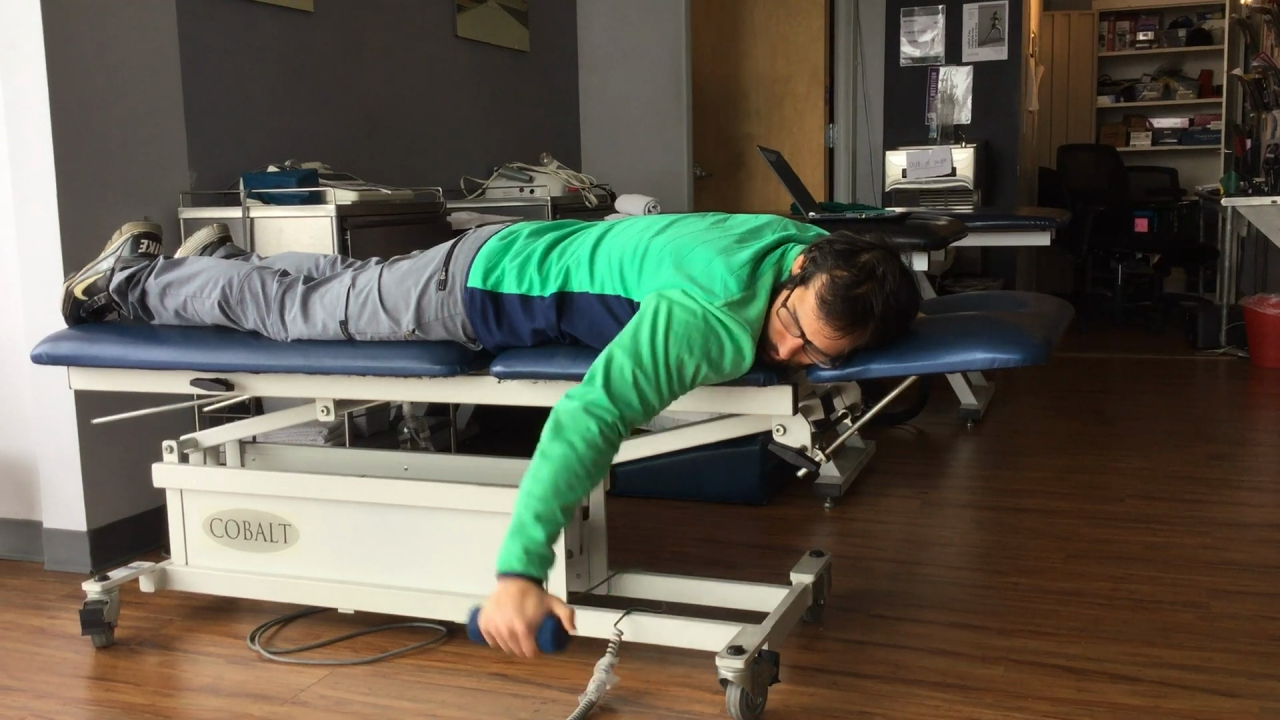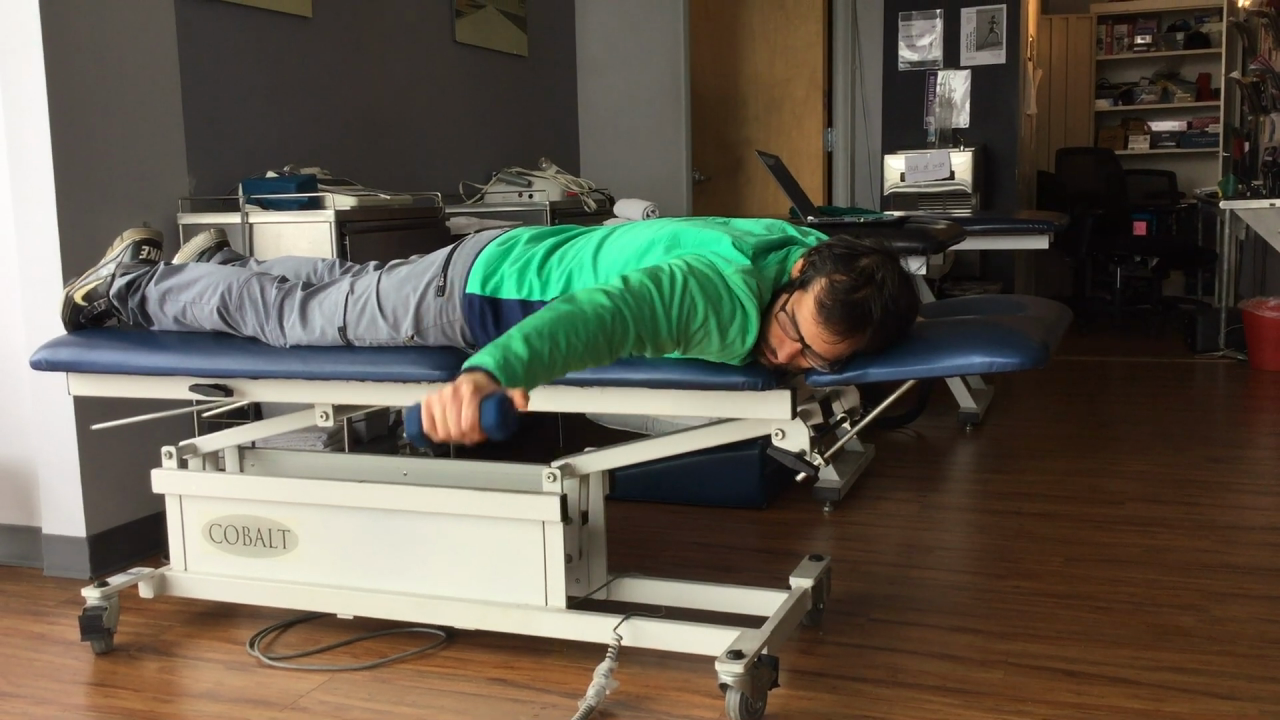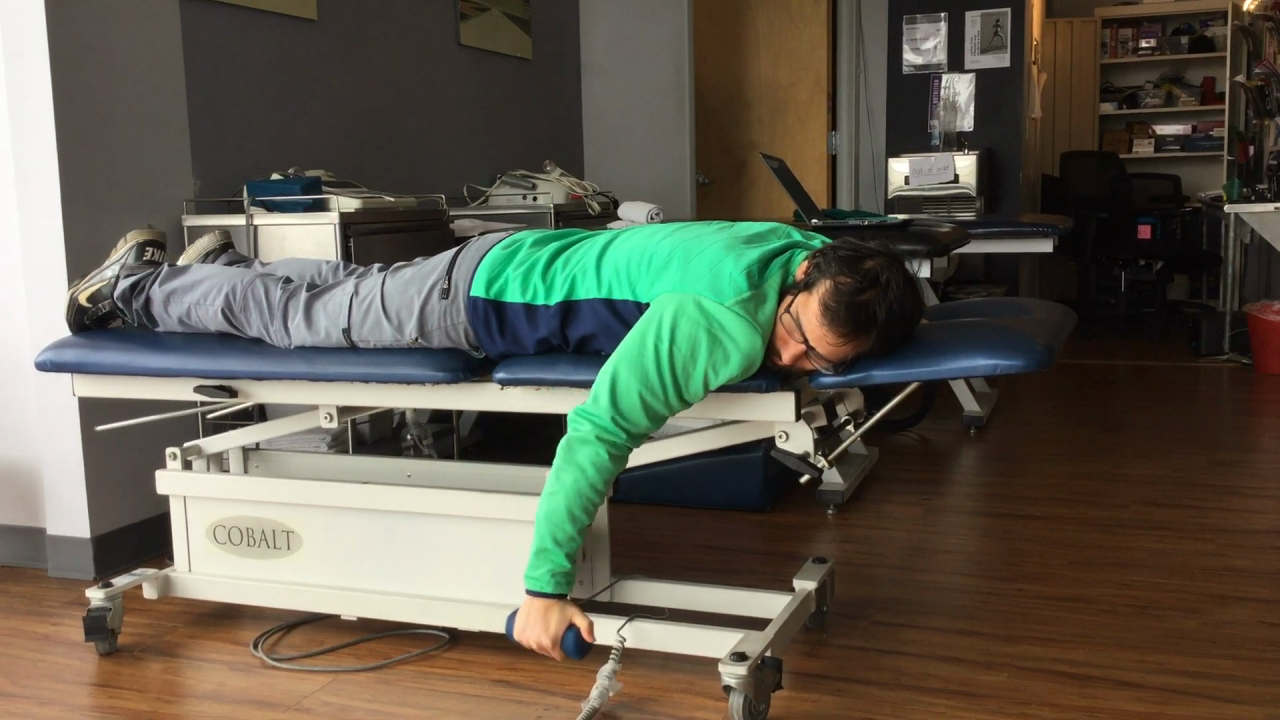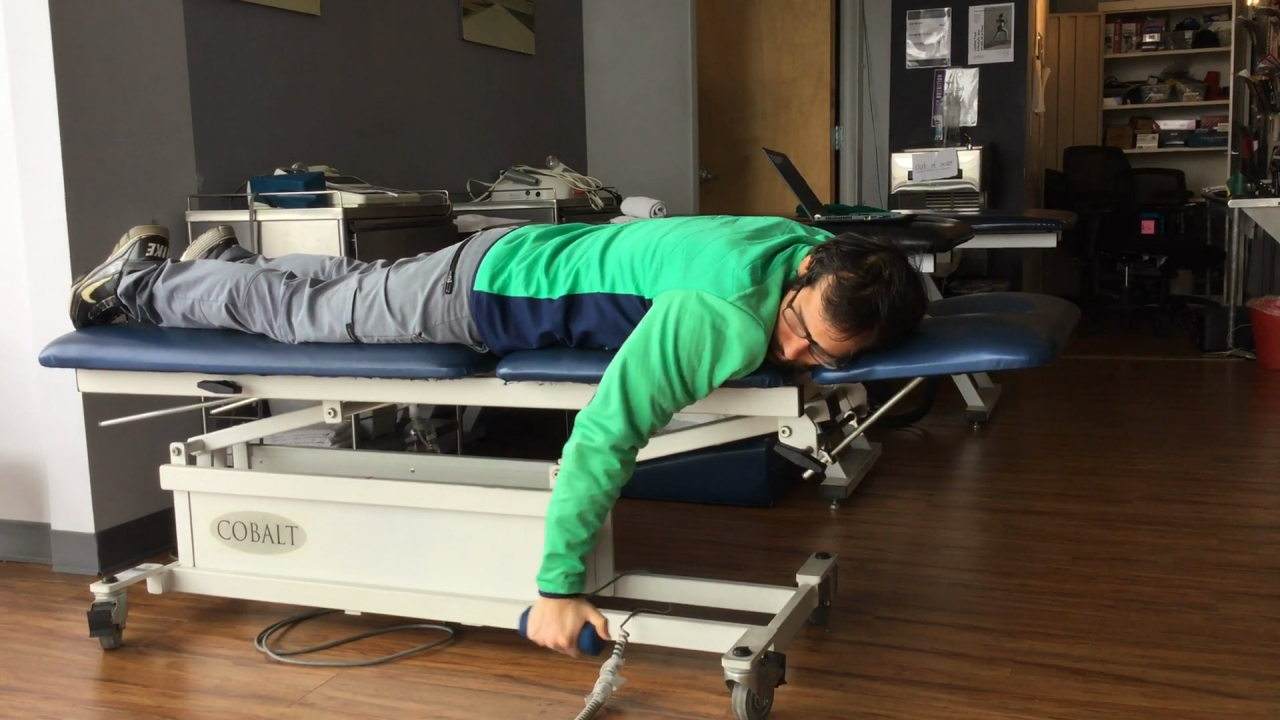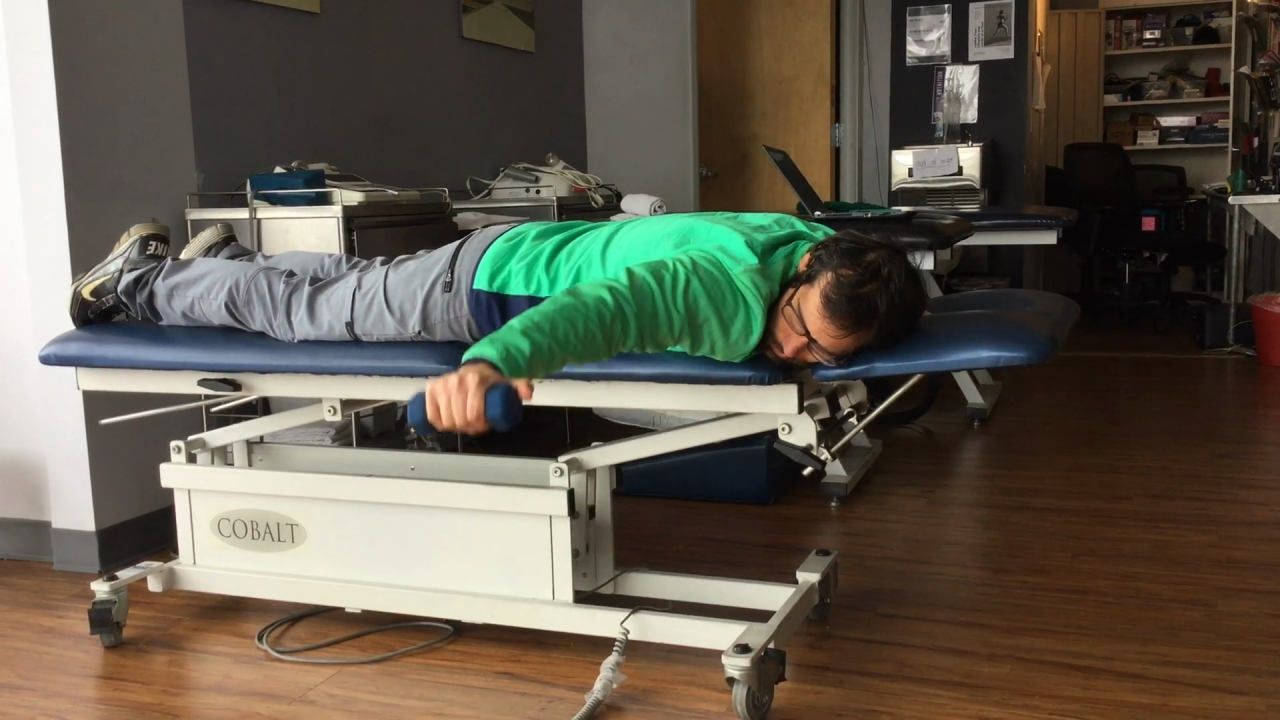
dt=1s
person 1, frame 1
left shoulder: (812, 243)
right shoulder: (716, 314)
right elbow: (591, 412)
left wrist: (825, 352)
right wrist: (520, 566)
left hip: (532, 250)
right hip: (490, 287)
left knee: (341, 285)
right knee: (289, 309)
left ankle: (219, 253)
right ankle: (131, 277)
person 1, frame 2
left shoulder: (807, 240)
right shoulder: (725, 298)
right elbow: (597, 315)
left wrist: (826, 357)
right wrist: (484, 372)
left hip: (529, 254)
right hip: (487, 293)
left knee: (330, 296)
right knee: (292, 314)
left ankle: (221, 260)
right ankle: (136, 288)
person 1, frame 3
left shoulder: (816, 248)
right shoulder: (722, 323)
right elbow: (596, 431)
left wrist: (845, 347)
right wrist: (544, 587)
left hip: (533, 254)
right hip: (488, 296)
left knee: (352, 286)
right knee: (292, 315)
left ankle: (222, 262)
right ankle: (136, 285)
person 1, frame 4
left shoulder: (821, 245)
right shoulder: (726, 314)
right elbow: (604, 431)
left wrist: (837, 352)
right wrist: (558, 585)
left hip: (536, 250)
right hip: (492, 290)
left knee: (355, 282)
right knee: (298, 310)
left ankle: (225, 256)
right ankle: (140, 281)
person 1, frame 5
left shoulder: (812, 235)
right shoulder: (732, 296)
right elbow: (600, 307)
left wrist: (826, 350)
right wrist: (486, 364)
left hip: (537, 247)
right hip: (494, 285)
left knee: (339, 290)
right knee: (298, 308)
left ankle: (228, 255)
right ankle: (146, 282)
